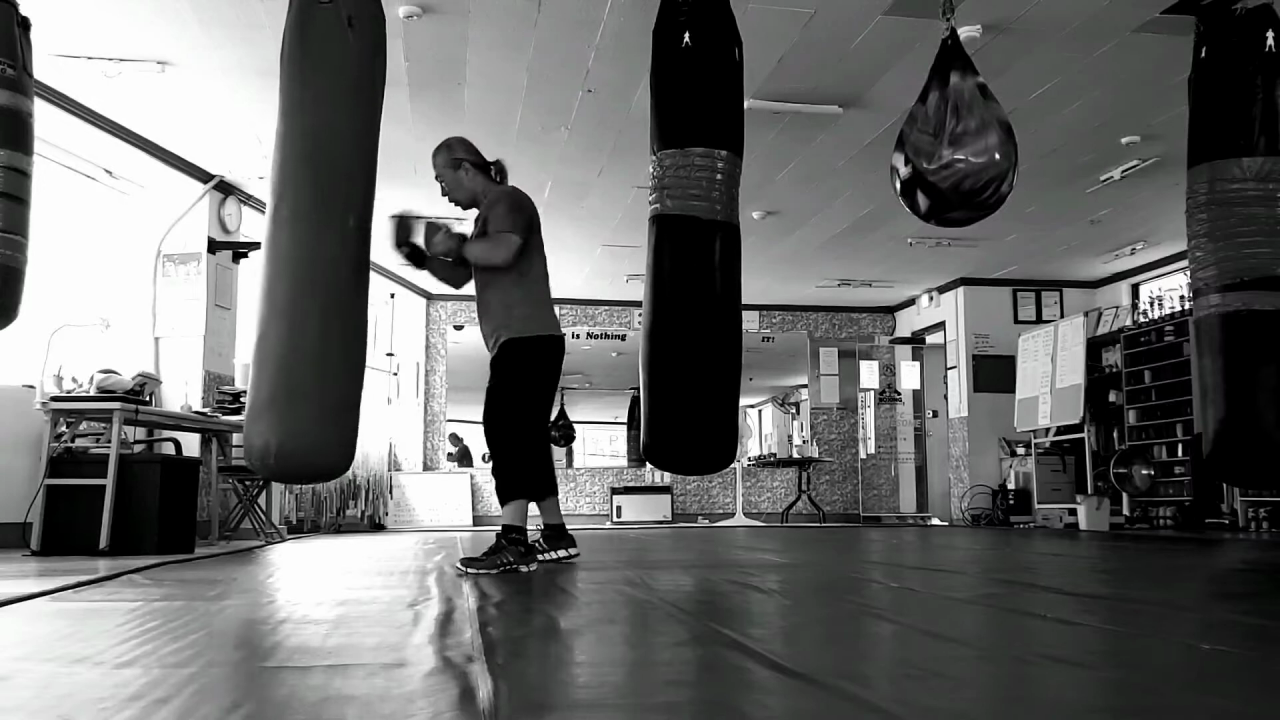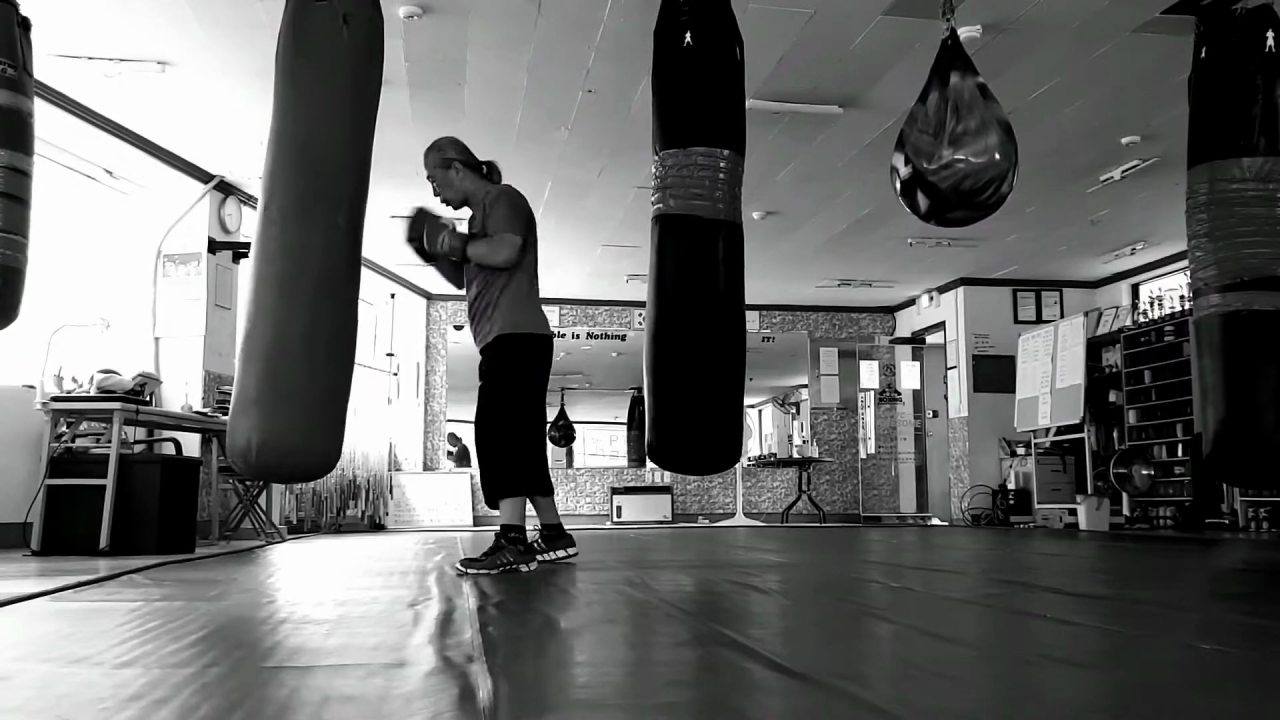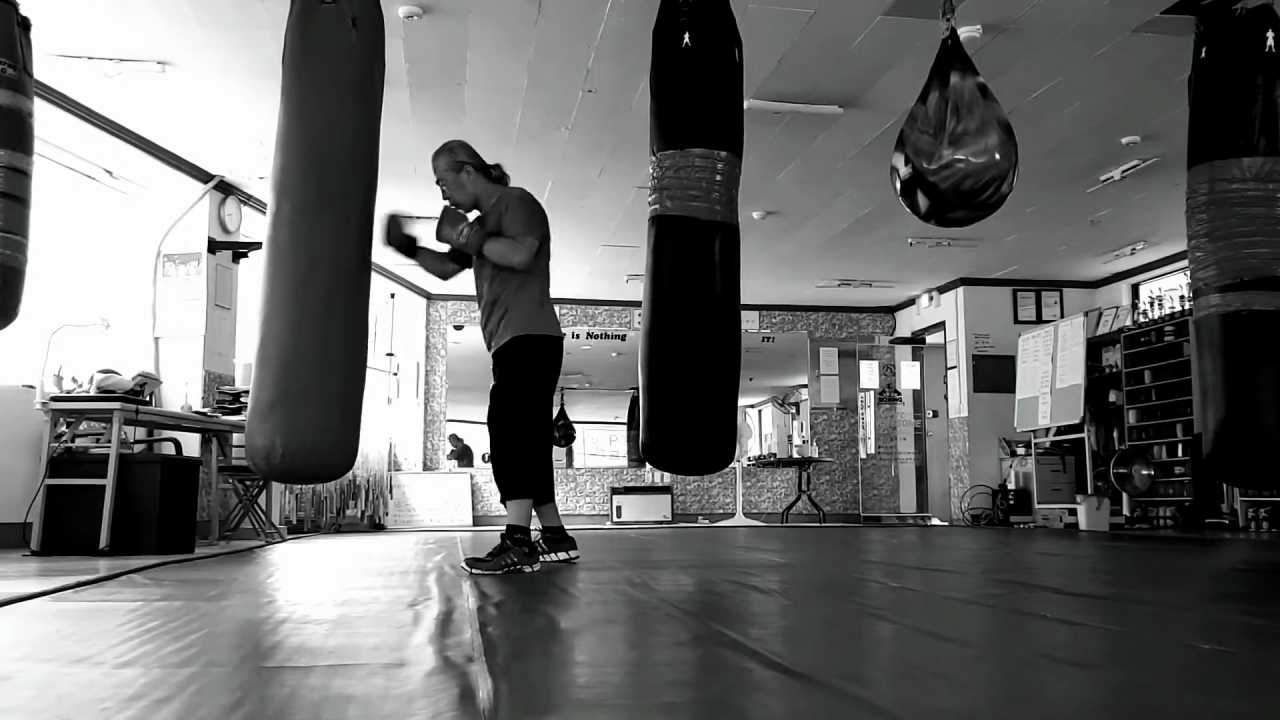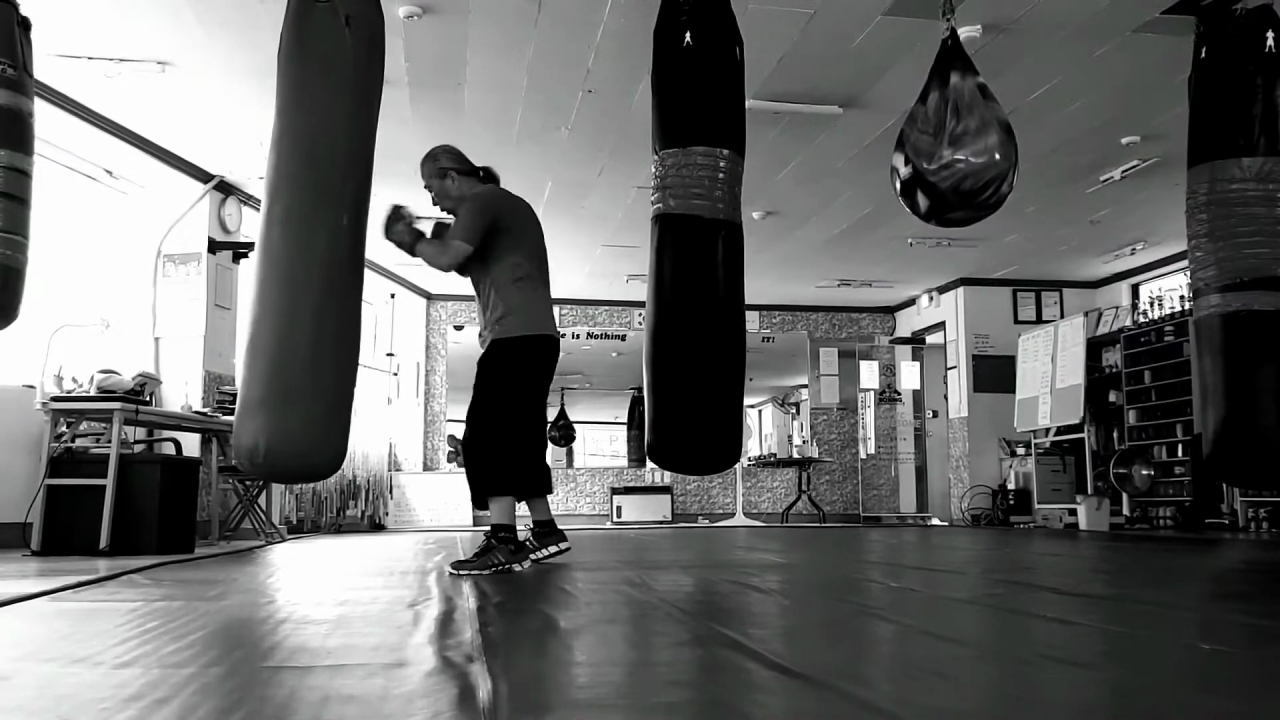
dt=1s
person 1, frame 1
left shoulder: (507, 200)
right shoulder: (488, 215)
left elbow: (503, 252)
right elbow: (456, 276)
left wrist: (455, 245)
right wrist: (414, 252)
left hip: (527, 340)
right hip: (517, 343)
left knee: (511, 437)
right knee: (523, 440)
left ankle: (513, 542)
right ankle: (556, 536)
person 1, frame 2
left shoulder: (504, 199)
right shoulder: (482, 220)
left elbow: (505, 254)
right elbow: (462, 278)
left wrist: (455, 242)
right wrist: (434, 250)
left hip: (516, 338)
right hip: (508, 342)
left knee: (500, 434)
right knee: (519, 437)
left ankle: (512, 541)
right ankle: (553, 535)
person 1, frame 3
left shoulder: (517, 202)
right shoulder: (488, 216)
left elbow: (521, 254)
right elbow: (448, 266)
left wrist: (471, 237)
right wrist: (406, 242)
left hip: (528, 338)
right hip: (517, 342)
left knee: (511, 435)
right knee: (527, 440)
left ankle: (517, 541)
right ankle: (554, 536)
person 1, frame 4
left shoulder: (480, 201)
right shoulder: (512, 205)
left elbow: (452, 257)
left wrist: (411, 240)
right wrist: (432, 243)
left hip: (515, 338)
right hip: (532, 338)
left knee: (487, 435)
right knee: (519, 441)
left ankle: (502, 542)
right ankle: (545, 531)
